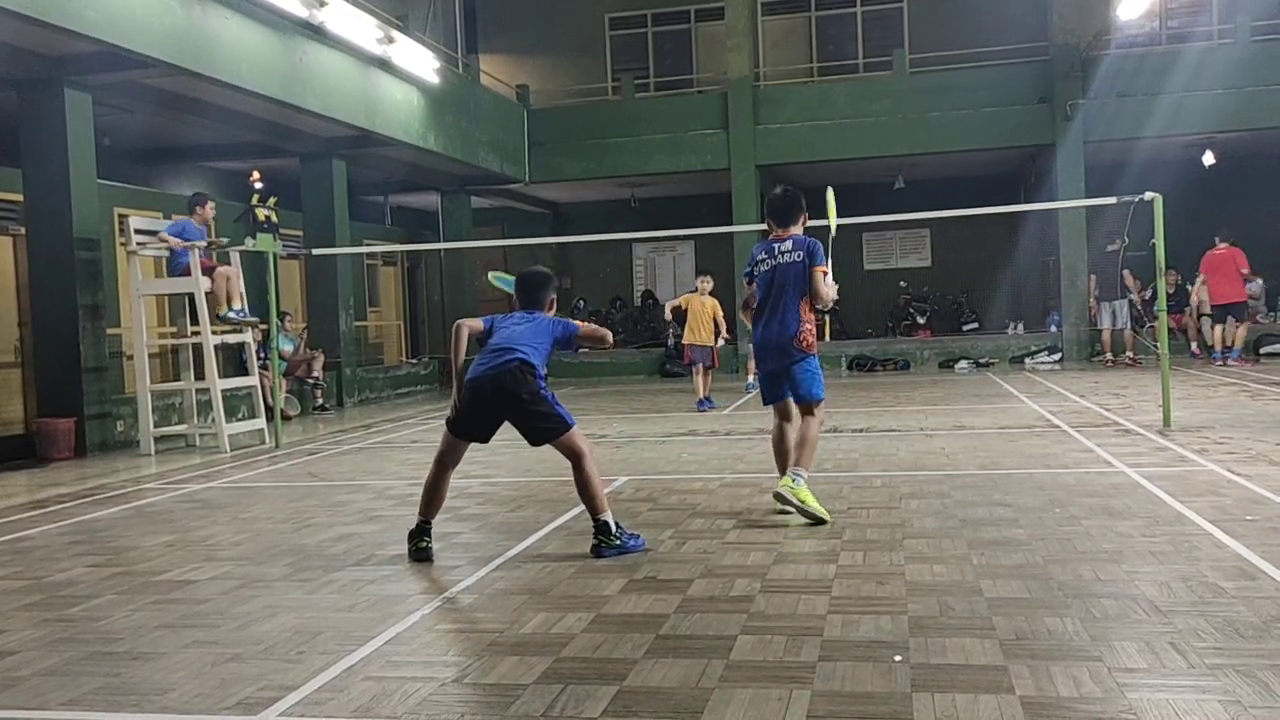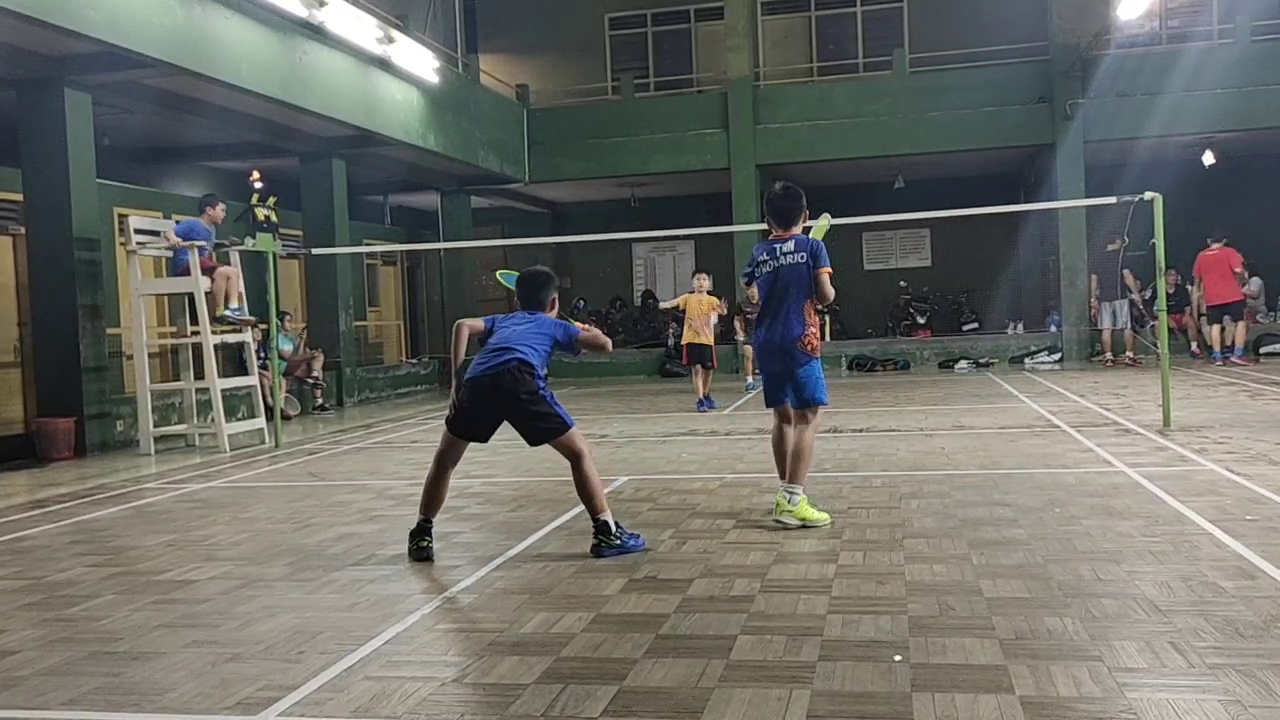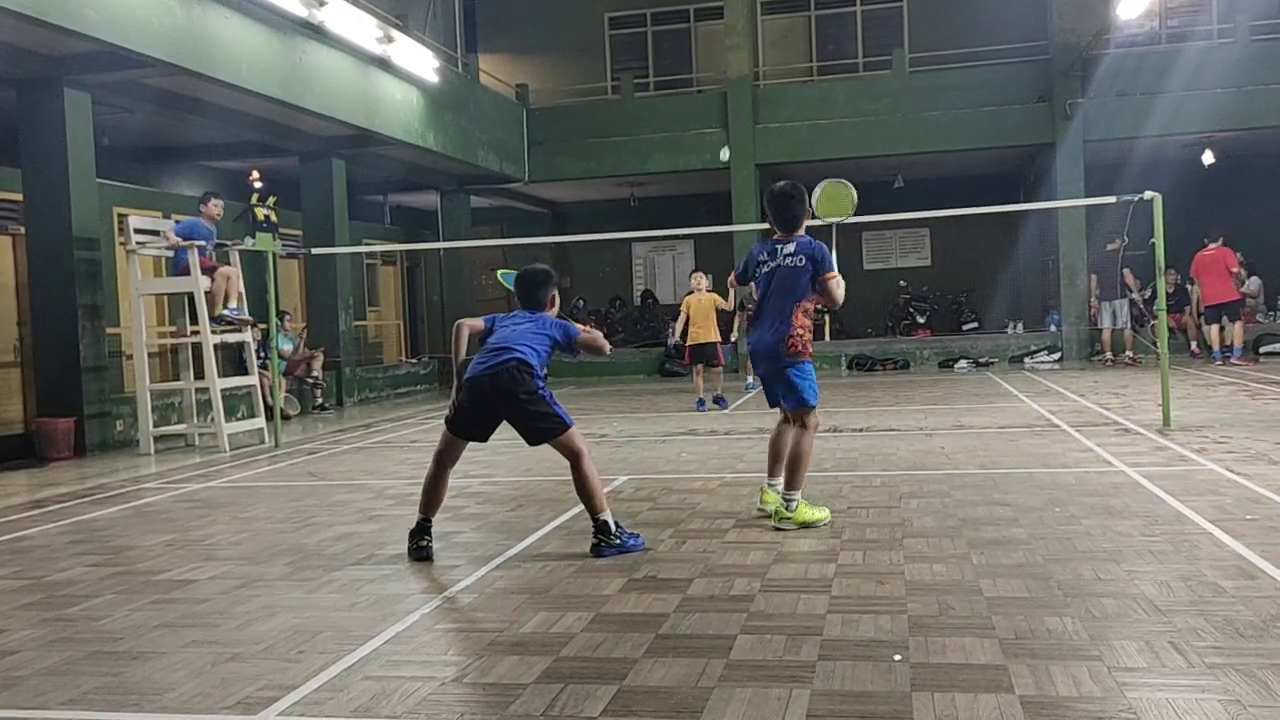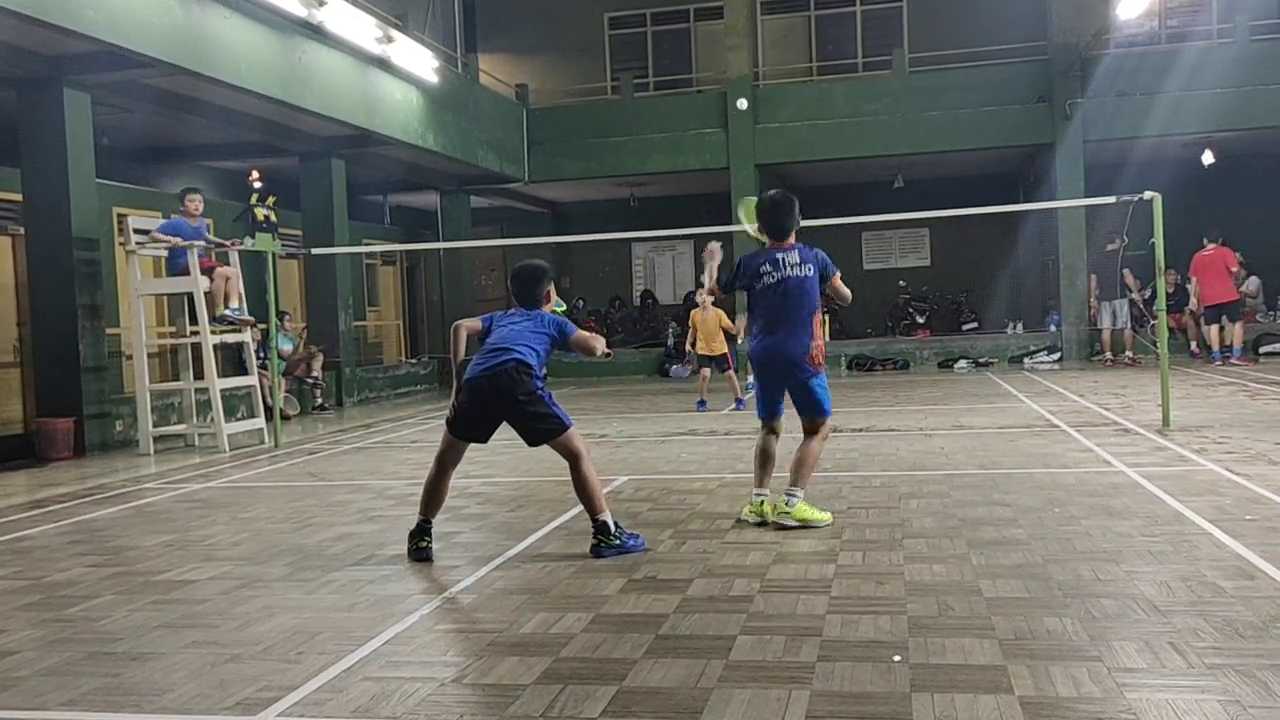
dt=0.3s
person 1, frame 1
left shoulder: (758, 252)
right shoulder: (810, 246)
left elbow: (751, 295)
right elbow: (818, 297)
right wrist: (832, 292)
left hip: (764, 343)
right hip: (796, 340)
left knee: (783, 414)
right knee: (812, 411)
left ankle: (787, 484)
right ankle: (795, 482)
person 1, frame 2
left shoulder: (759, 252)
right shoulder: (812, 247)
right elbow: (825, 296)
right wrist: (823, 293)
left hip: (766, 346)
right hip: (799, 343)
left knee: (783, 418)
right knee: (805, 420)
left ankle: (787, 491)
right ankle: (791, 502)
person 1, frame 3
left shoulder: (760, 251)
right shoulder: (815, 250)
left elbow: (735, 283)
right elbow: (834, 301)
right wrist: (840, 284)
left hip: (760, 346)
right hip: (790, 347)
left knee: (787, 417)
right knee: (806, 422)
left ankle: (771, 491)
right ankle: (790, 507)
person 1, frame 4
left shoulder: (751, 262)
right shoulder: (817, 258)
left elbow: (714, 288)
right elbow: (843, 296)
left wrist: (712, 261)
right wrist: (837, 289)
left hip: (765, 359)
right hip: (803, 357)
left knee: (770, 428)
right knee: (816, 429)
left ankle: (760, 500)
right ankle: (791, 502)
person 2, frame 1
left shoulder: (500, 320)
right shoulder: (555, 324)
left elbow: (462, 326)
right elbow: (605, 337)
left wrist: (458, 381)
right wrist: (590, 330)
left hip: (479, 383)
right hip: (520, 381)
left knee: (445, 460)
right knee: (580, 452)
left ankle: (421, 537)
right ankle: (606, 533)
person 2, frame 2
left shoulder: (501, 320)
right shoulder: (556, 326)
left elbow: (462, 325)
right elbow: (604, 345)
left wrist: (457, 378)
right wrist: (593, 333)
left hip: (477, 382)
right hip: (518, 380)
left knee: (445, 459)
right knee: (579, 452)
left ankle: (421, 535)
right ankle: (606, 533)
person 2, frame 3
left shoulder: (501, 319)
right shoulder: (556, 325)
left elbow: (463, 325)
right elbow: (602, 347)
left wrist: (458, 378)
right wrist: (595, 335)
left hip: (477, 382)
right hip: (517, 381)
left knee: (444, 458)
right knee: (578, 452)
left ankle: (421, 535)
right ankle: (606, 533)
person 2, frame 4
left shoulder: (500, 318)
right shoulder: (553, 321)
left elbow: (460, 327)
right elbow: (590, 348)
left wrist: (458, 379)
right wrist: (598, 341)
left hip: (477, 383)
right hip: (516, 381)
left knee: (445, 459)
right knee: (577, 453)
left ankle: (421, 536)
right ankle: (606, 533)
